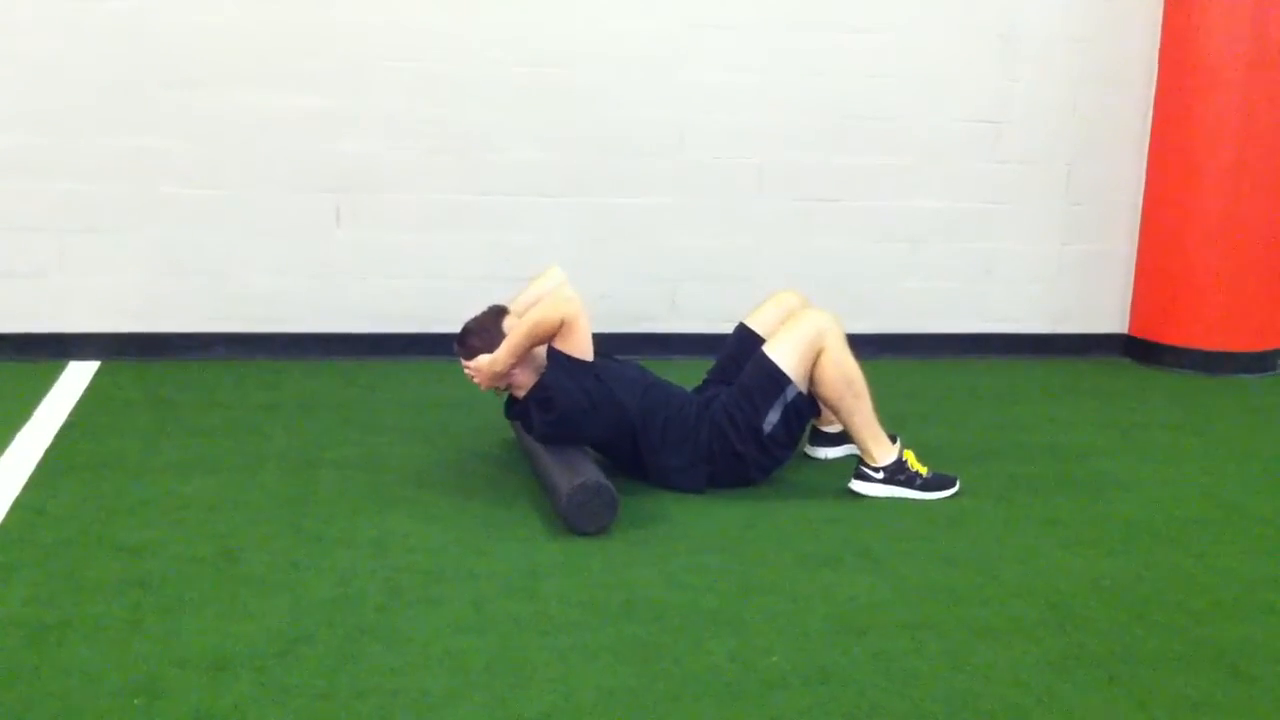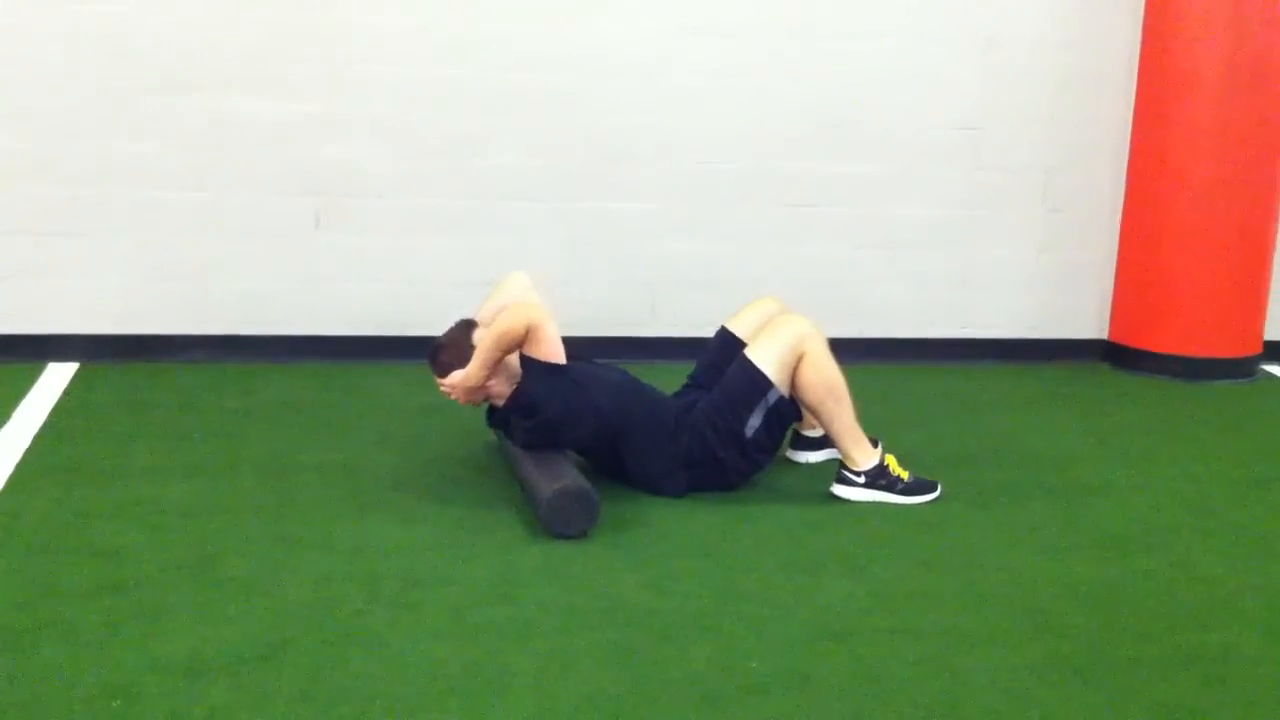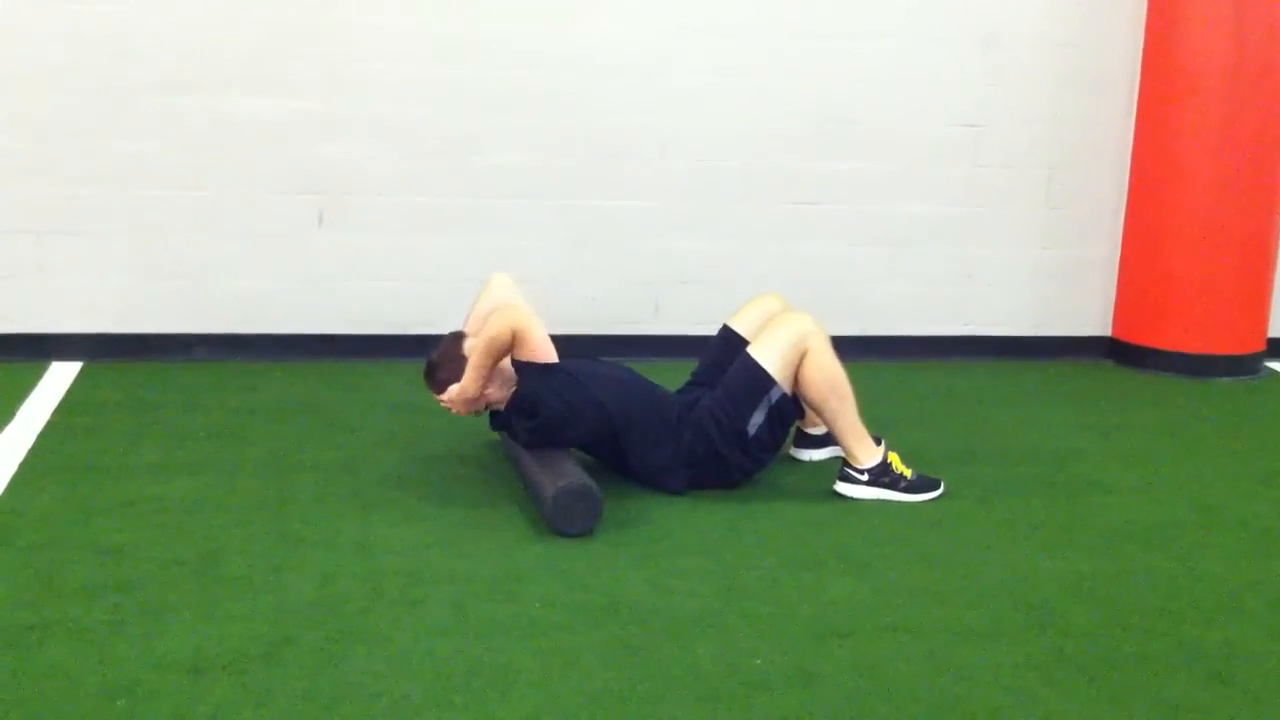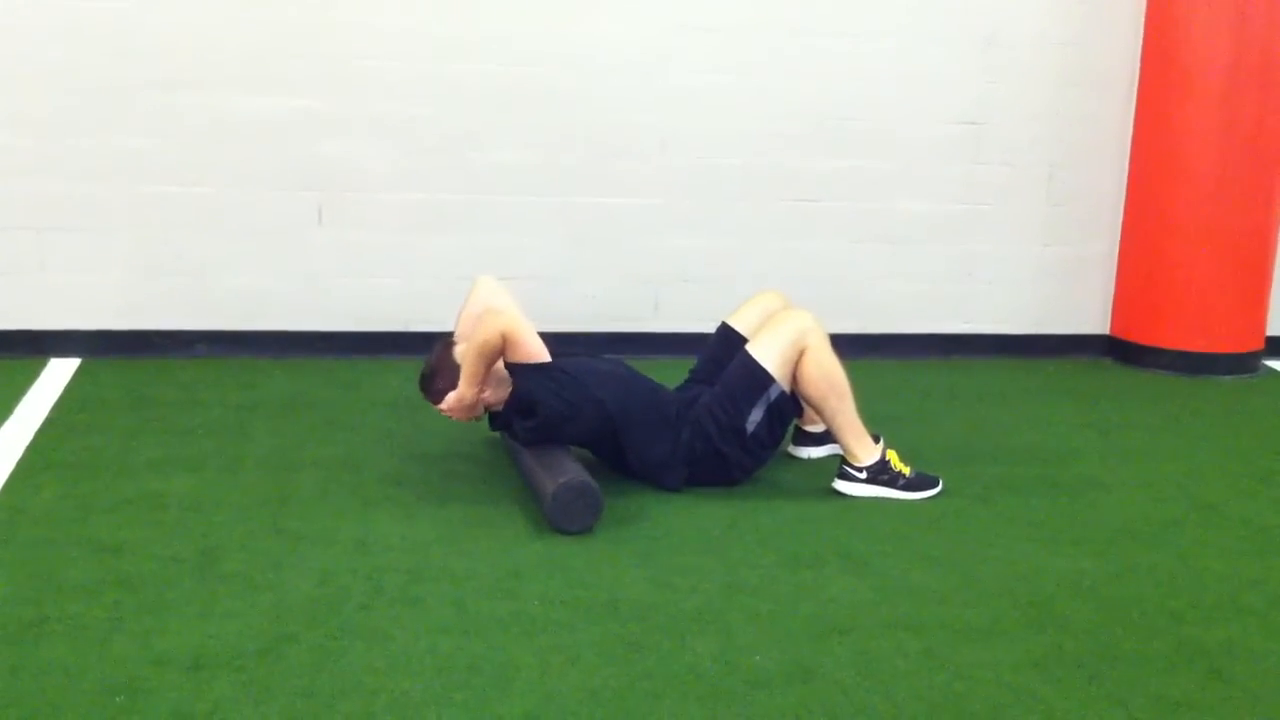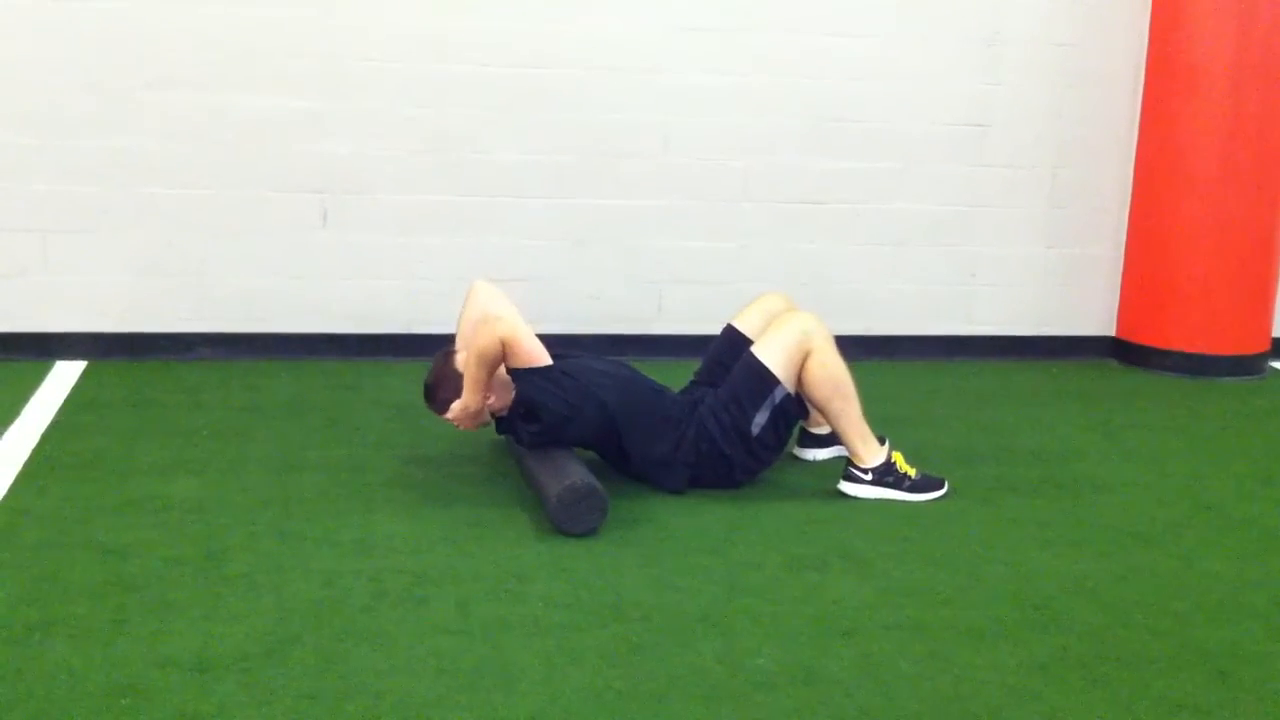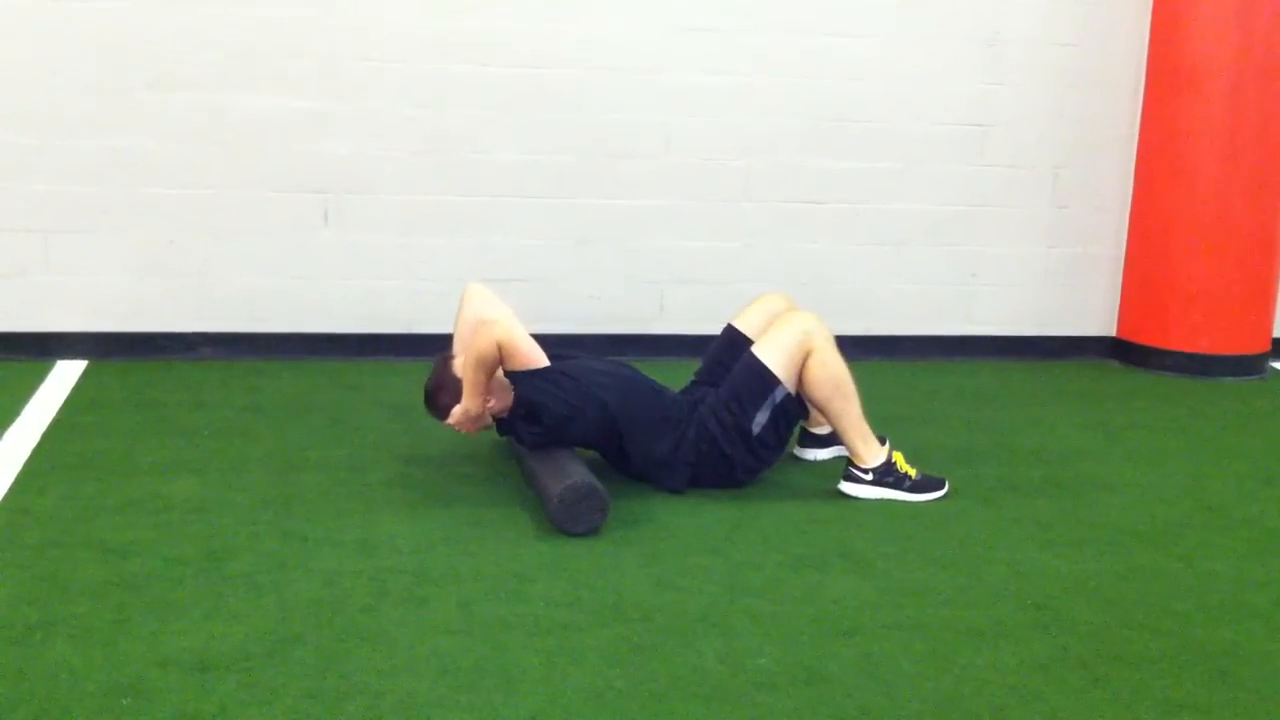
dt=0.4s
person 1, frame 1
left shoulder: (538, 393)
right shoulder: (558, 402)
left elbow: (554, 279)
right elbow: (566, 302)
left wrist: (497, 328)
right wrist: (499, 360)
left hip: (704, 410)
right hip: (723, 446)
left knee: (790, 304)
right knee: (818, 327)
left ankle: (830, 429)
right ankle: (882, 464)
person 1, frame 2
left shoulder: (517, 401)
right shoulder: (538, 407)
left elbow: (517, 286)
right elbow: (530, 312)
left wrist: (468, 339)
right wrist: (473, 372)
left hip: (686, 413)
right hip: (706, 450)
left knee: (770, 310)
right knee: (799, 333)
left ankle: (812, 433)
right ankle: (864, 468)
person 1, frame 3
left shoulder: (519, 402)
right shoulder: (537, 407)
left elbow: (501, 289)
right elbow: (514, 317)
left wrist: (463, 350)
right wrist: (470, 384)
left hip: (687, 410)
right hip: (708, 448)
left knee: (772, 307)
right knee: (801, 330)
left ankle: (815, 431)
right ankle: (867, 466)
person 1, frame 4
left shoulder: (518, 400)
right shoulder: (534, 406)
left elbow: (487, 291)
right elbow: (501, 319)
left wrist: (455, 358)
right wrist: (466, 388)
left hip: (687, 407)
right hip: (706, 446)
left knee: (772, 304)
right knee: (800, 328)
left ankle: (815, 430)
right ankle: (866, 464)
person 1, frame 5
left shoulder: (523, 399)
right shoulder: (538, 410)
left elbow: (485, 296)
right elbow: (498, 325)
left wrist: (459, 364)
right wrist: (470, 399)
left hip: (691, 408)
right hip: (711, 447)
left knee: (776, 305)
right knee: (805, 329)
left ankle: (820, 432)
right ankle: (870, 466)
person 1, frame 6
left shoulder: (525, 397)
right shoulder: (538, 411)
left elbow: (477, 298)
right elbow: (494, 328)
left wrist: (458, 366)
right wrist: (469, 402)
left hip: (692, 406)
right hip: (712, 446)
left knee: (776, 305)
right knee: (806, 329)
left ankle: (821, 432)
right ankle: (871, 466)
